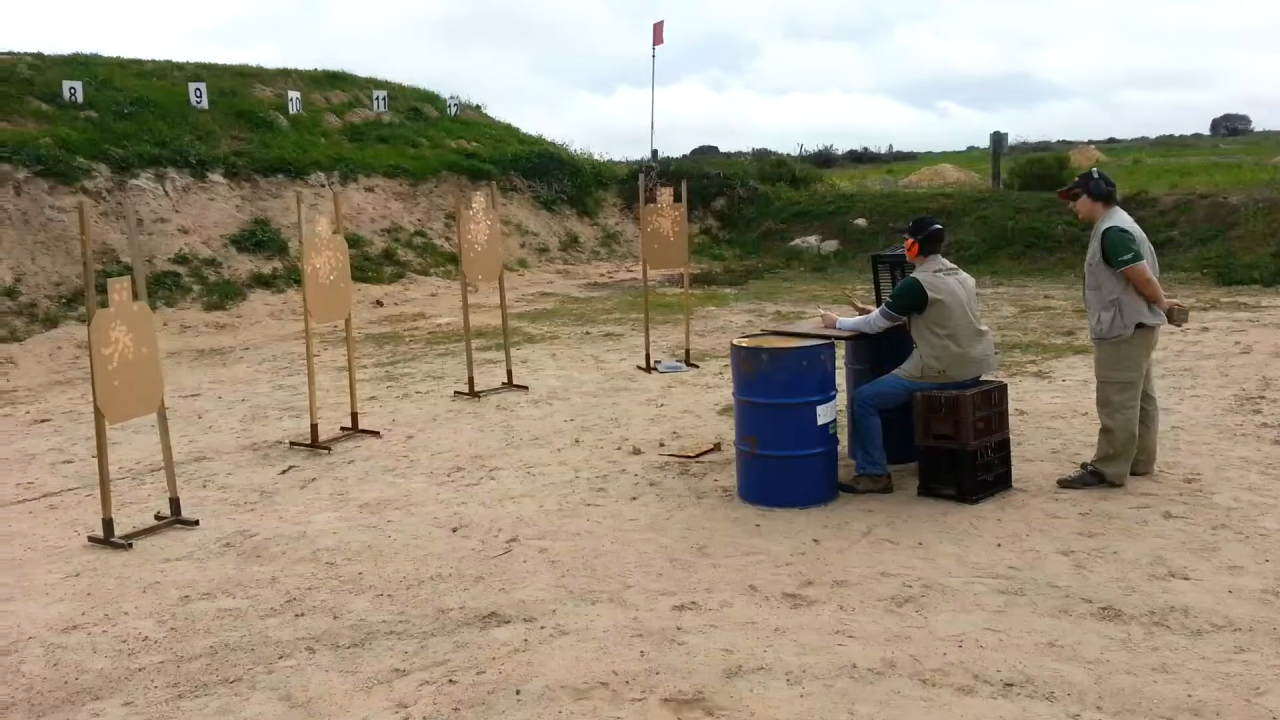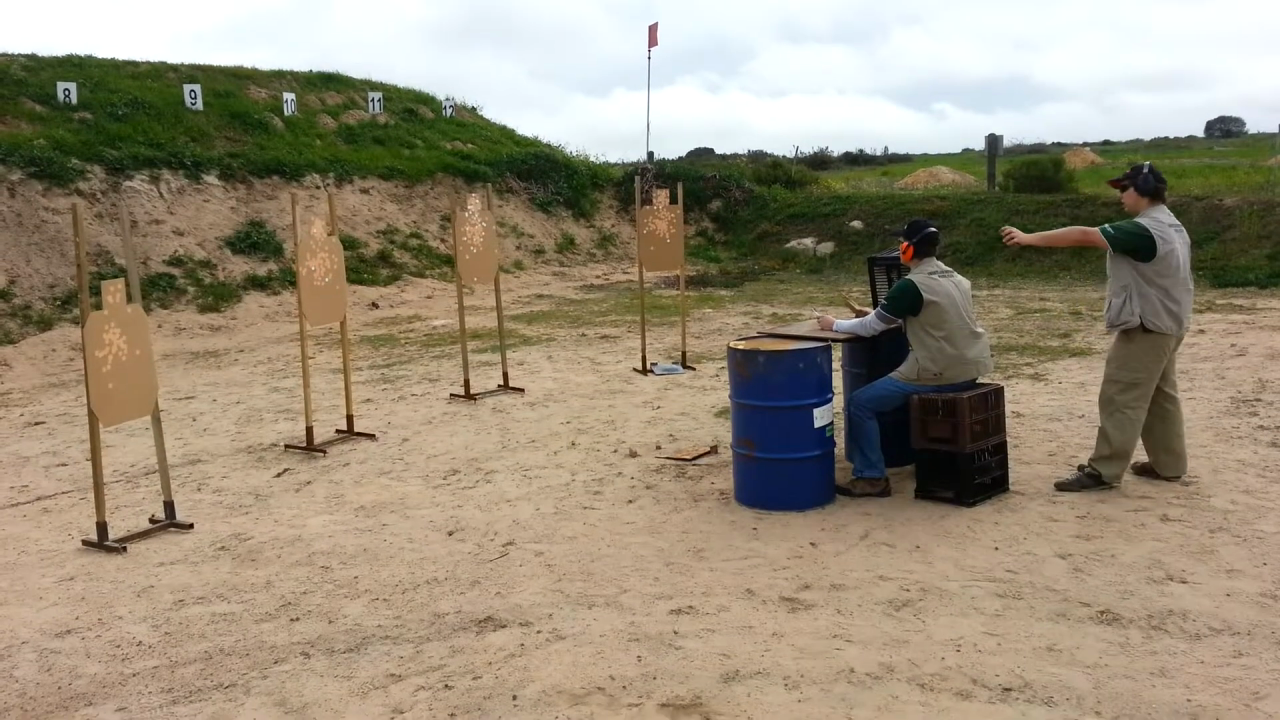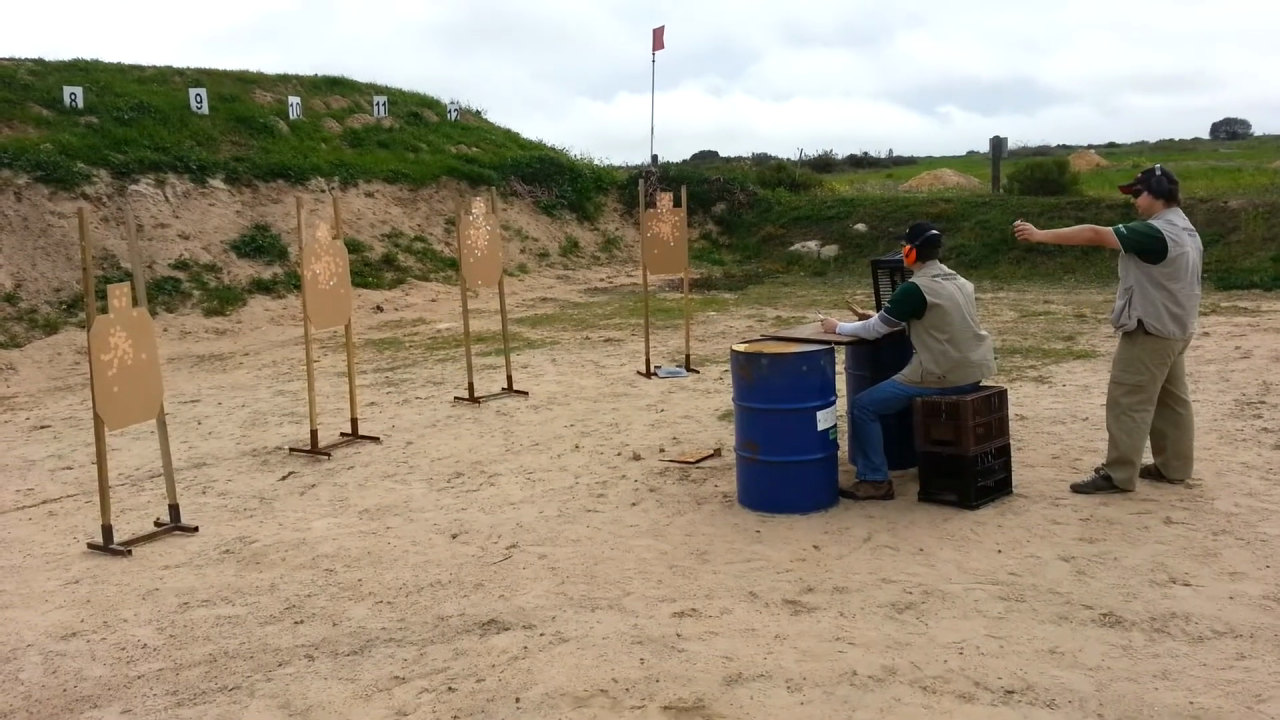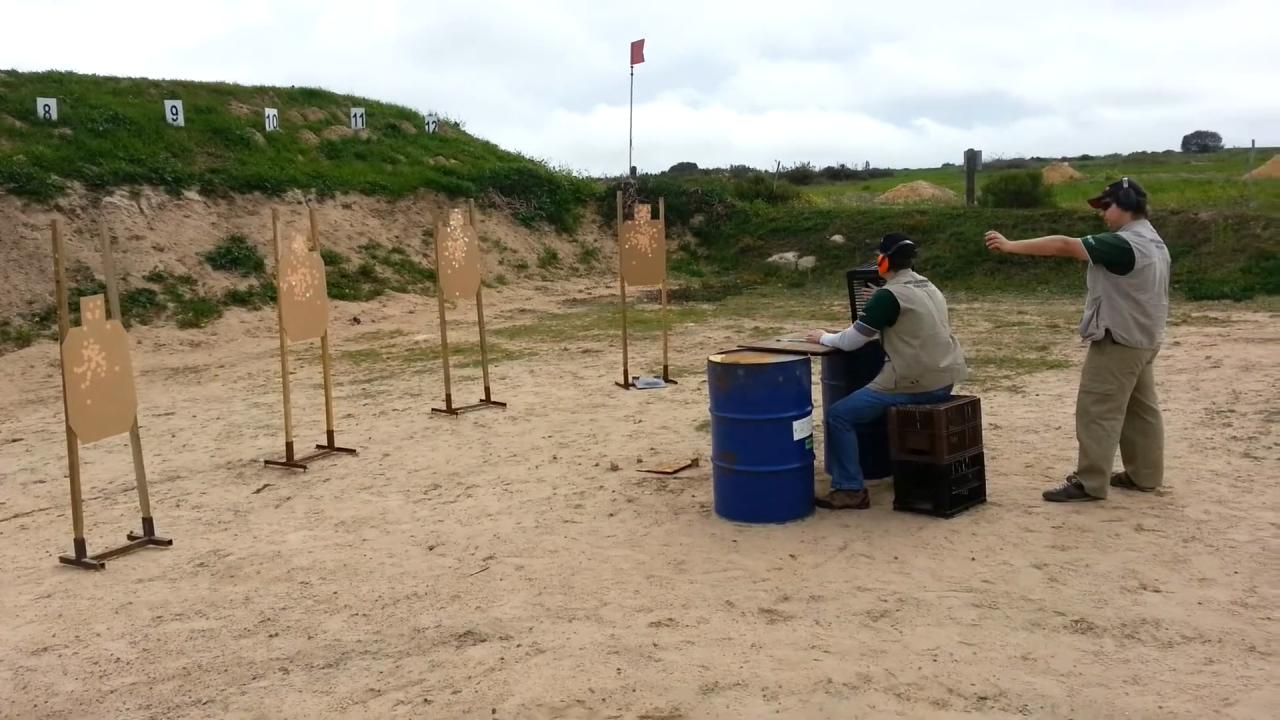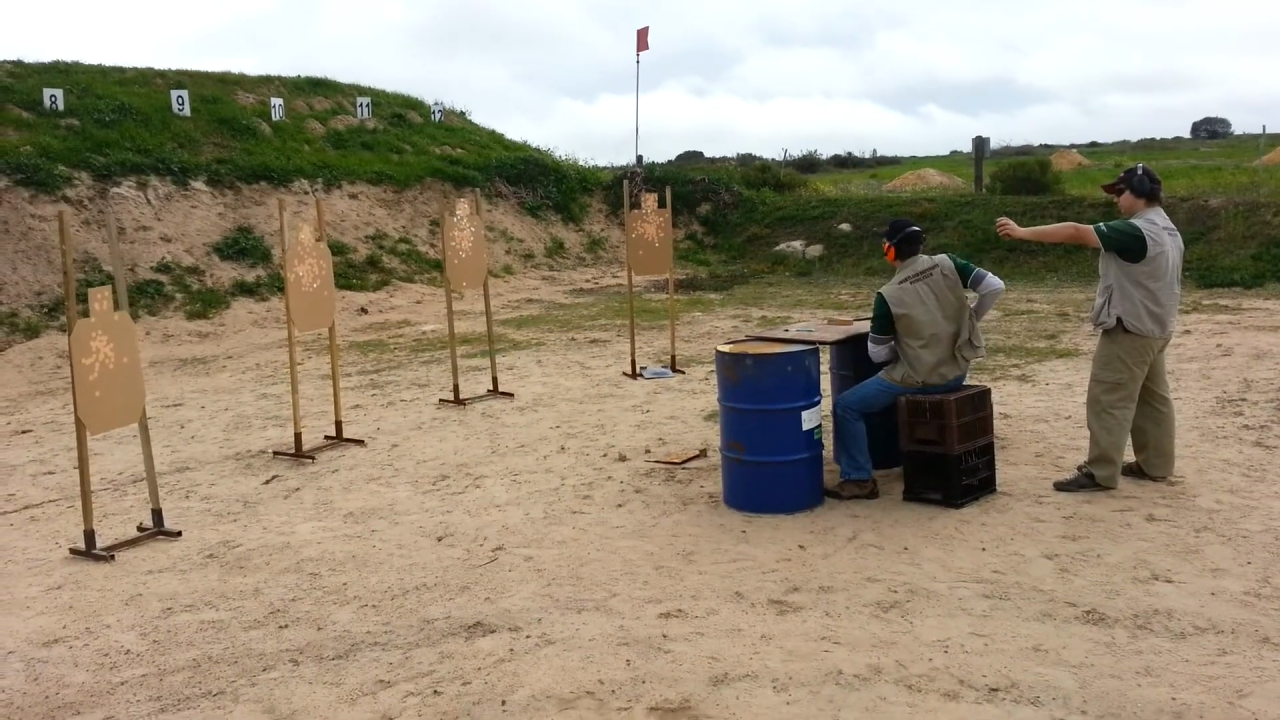
dt=1s
person 1, frame 1
left shoulder: (1113, 232)
right shoulder: (1117, 225)
left elbow: (1141, 276)
right elbow: (1142, 275)
left wrist: (1161, 302)
right wrist: (1163, 302)
left hip: (1125, 327)
right hip: (1134, 325)
left knee: (1117, 399)
right knee: (1139, 395)
left ankle: (1108, 469)
right ankle: (1139, 460)
person 1, frame 2
left shoulder: (1142, 230)
right shoulder: (1171, 227)
left elbow: (1083, 236)
left wrist: (1029, 238)
left hip: (1146, 328)
right hip: (1167, 325)
left knee: (1121, 398)
right knee: (1161, 396)
left ankle: (1103, 470)
right ankle: (1168, 463)
person 1, frame 3
left shoulder: (1155, 232)
right shoulder: (1186, 231)
left elbow: (1094, 235)
left wrist: (1040, 235)
left hip: (1150, 332)
right hip: (1174, 329)
left knee: (1129, 402)
right knee: (1171, 399)
left ankle: (1118, 474)
right ankle: (1174, 466)
person 1, frame 4
left shoulder: (1124, 243)
right shoulder: (1154, 243)
left elbow: (1064, 245)
left wrist: (1010, 246)
left hip: (1119, 341)
right hip: (1142, 339)
left knee: (1098, 411)
right knee: (1141, 409)
left ankle: (1090, 482)
right ankle: (1145, 474)
person 1, frame 5
left shoulder: (1136, 231)
right shoulder: (1167, 231)
left elbow: (1076, 232)
left wrist: (1022, 232)
left hip: (1130, 330)
right hip: (1154, 328)
left knee: (1109, 400)
right knee: (1152, 398)
left ankle: (1101, 473)
right ankle: (1155, 463)
person 2, frame 1
left shoulder: (915, 284)
right shoulder: (960, 276)
left elbow: (875, 325)
left wrist: (837, 322)
right wrist: (881, 313)
left hip: (942, 371)
right hip: (974, 367)
left knee: (863, 400)
left ankle: (874, 474)
person 2, frame 2
left shoulder: (911, 286)
right shoulder: (956, 279)
left elbow: (871, 328)
left wrist: (835, 324)
right wrist: (877, 315)
left hip: (938, 374)
right hip: (969, 369)
left knee: (860, 403)
left ankle: (872, 478)
person 2, frame 3
left shoulder: (914, 288)
right shoulder: (958, 281)
left elbow: (874, 331)
left wrist: (838, 327)
right wrist: (881, 318)
left hip: (942, 376)
right hip: (973, 372)
left knee: (863, 406)
left ankle: (875, 481)
person 2, frame 4
left shoulder: (888, 295)
right shoulder: (929, 287)
left elbow: (849, 341)
left wrist: (822, 336)
left hip: (913, 384)
right hip: (945, 382)
left knee: (838, 416)
left ankle: (850, 490)
person 2, frame 5
left shoulder: (888, 295)
right shoulder: (947, 265)
left elbow: (877, 353)
right elbow: (995, 287)
right wrist: (973, 316)
left hip: (919, 379)
right hip: (955, 373)
left knee: (846, 406)
left ankle: (859, 480)
